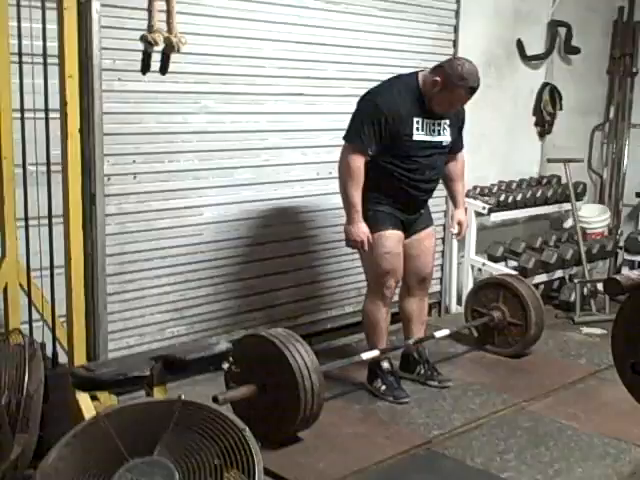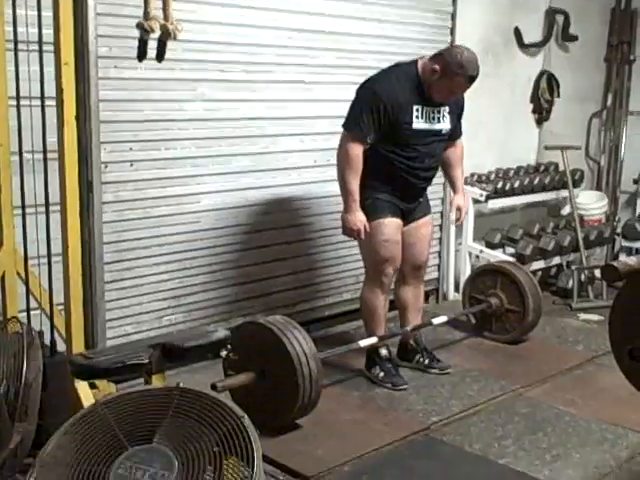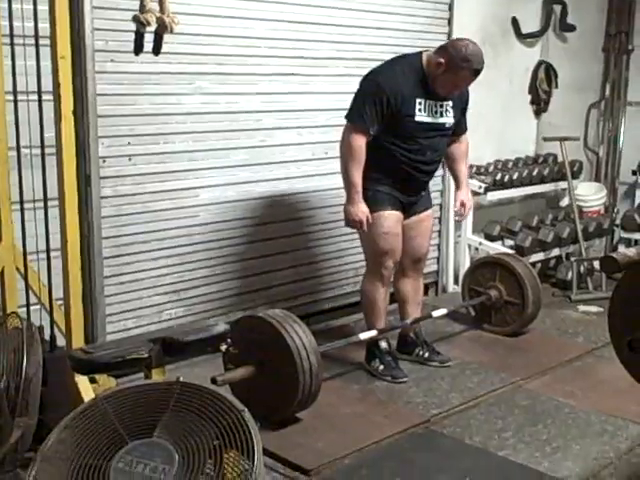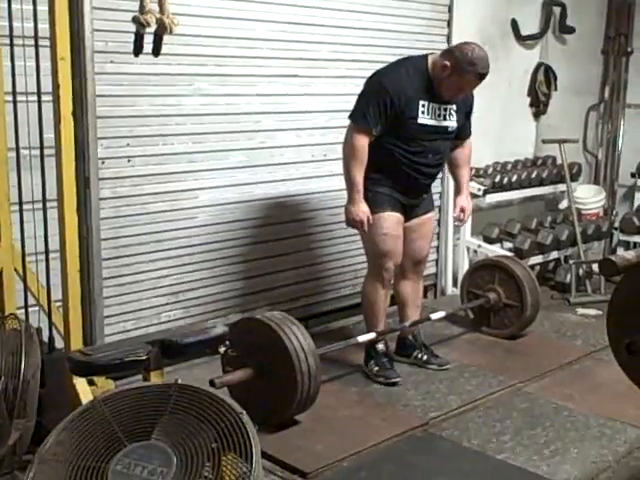
dt=0.2s
person 1, frame 1
left shoulder: (454, 109)
right shoulder: (384, 101)
left elbow: (453, 158)
right elbow: (353, 157)
left wrist: (459, 205)
right wrist: (354, 218)
left hip: (418, 208)
right hip: (380, 207)
left knee: (420, 282)
right knee: (384, 286)
left ankle: (414, 358)
right ankle: (379, 368)
person 1, frame 2
left shoulder: (453, 97)
right shoulder: (383, 89)
left elbow: (452, 144)
right elbow: (352, 145)
left wrist: (458, 190)
right wrist: (352, 206)
left hip: (416, 196)
right hip: (379, 195)
left knee: (415, 271)
right knee: (382, 274)
left ankle: (411, 346)
right ankle: (377, 355)
person 1, frame 3
left shoulder: (458, 91)
right shoulder: (387, 81)
left elbow: (457, 139)
right elbow: (354, 137)
left wrist: (462, 185)
right wrist: (354, 197)
left hip: (418, 189)
right hip: (380, 187)
left knee: (414, 264)
right knee: (383, 266)
left ankle: (411, 339)
right ankle: (377, 348)
person 1, frame 4
left shoulder: (463, 95)
right shoulder: (392, 82)
left elbow: (460, 144)
right elbow: (357, 137)
left wrist: (463, 191)
right wrist: (355, 198)
left hip: (420, 192)
right hip: (381, 188)
left knee: (414, 267)
right knee: (384, 267)
left ankle: (409, 341)
right ankle: (375, 350)
